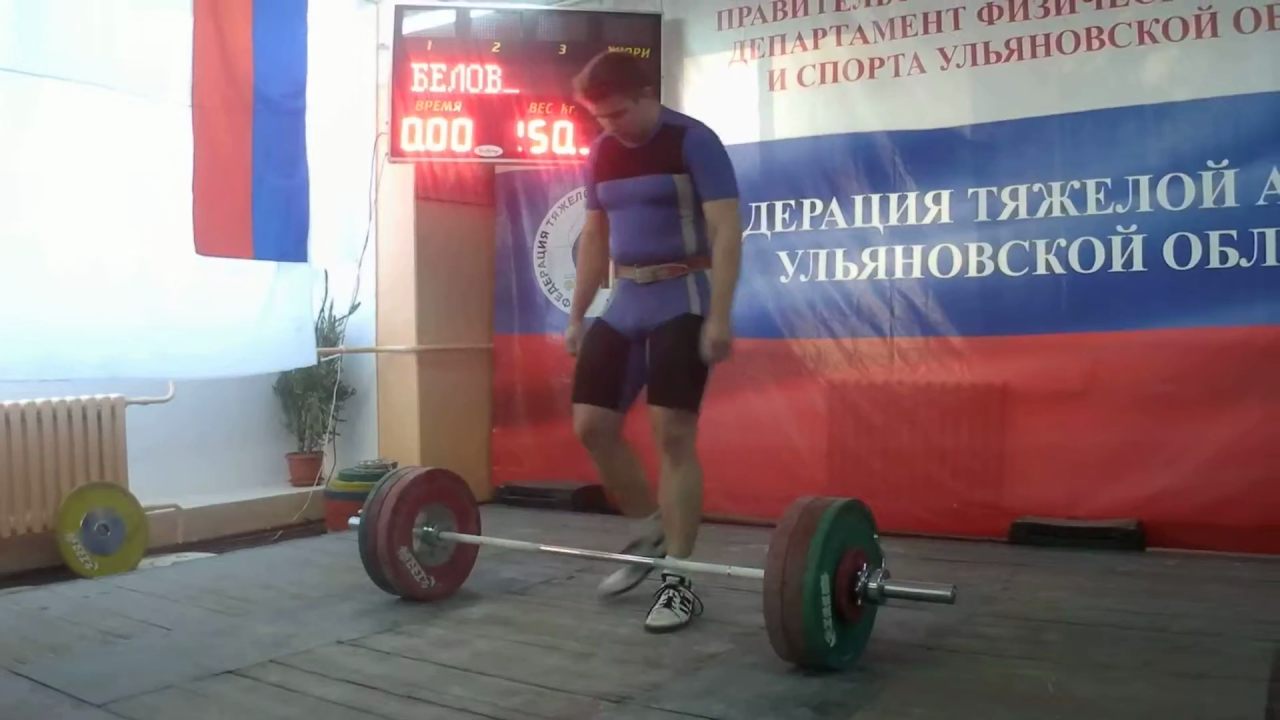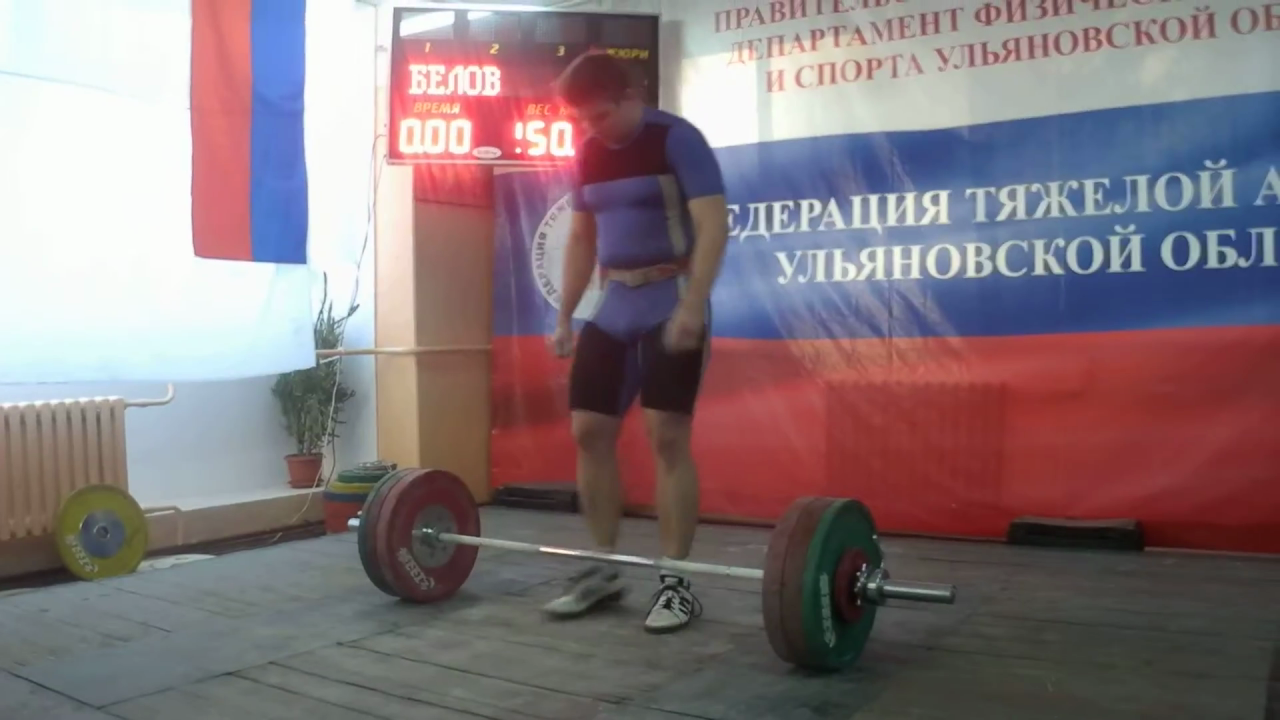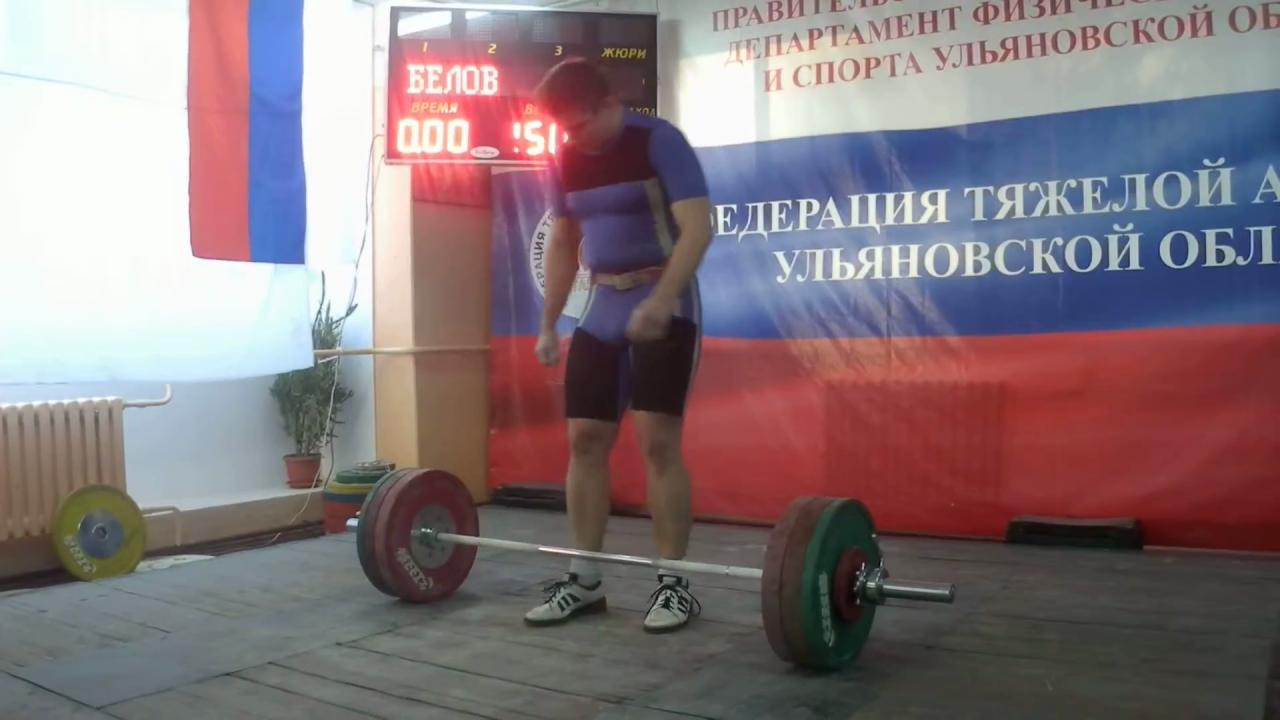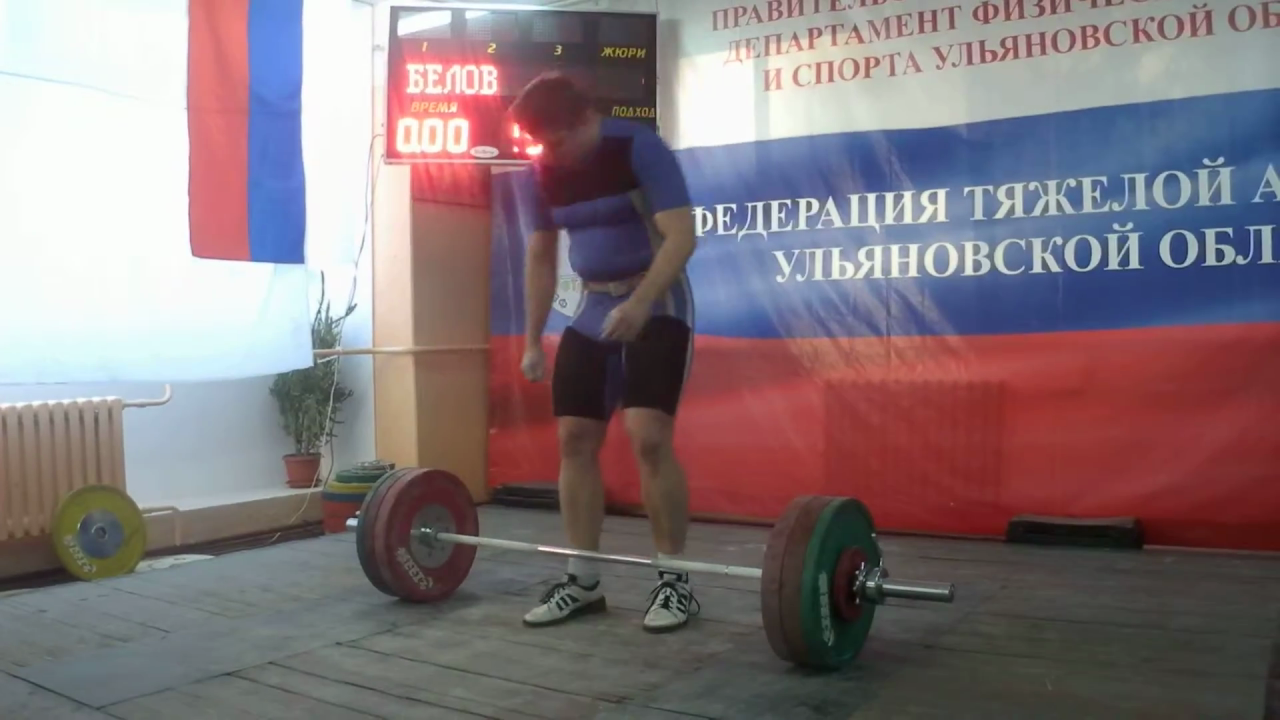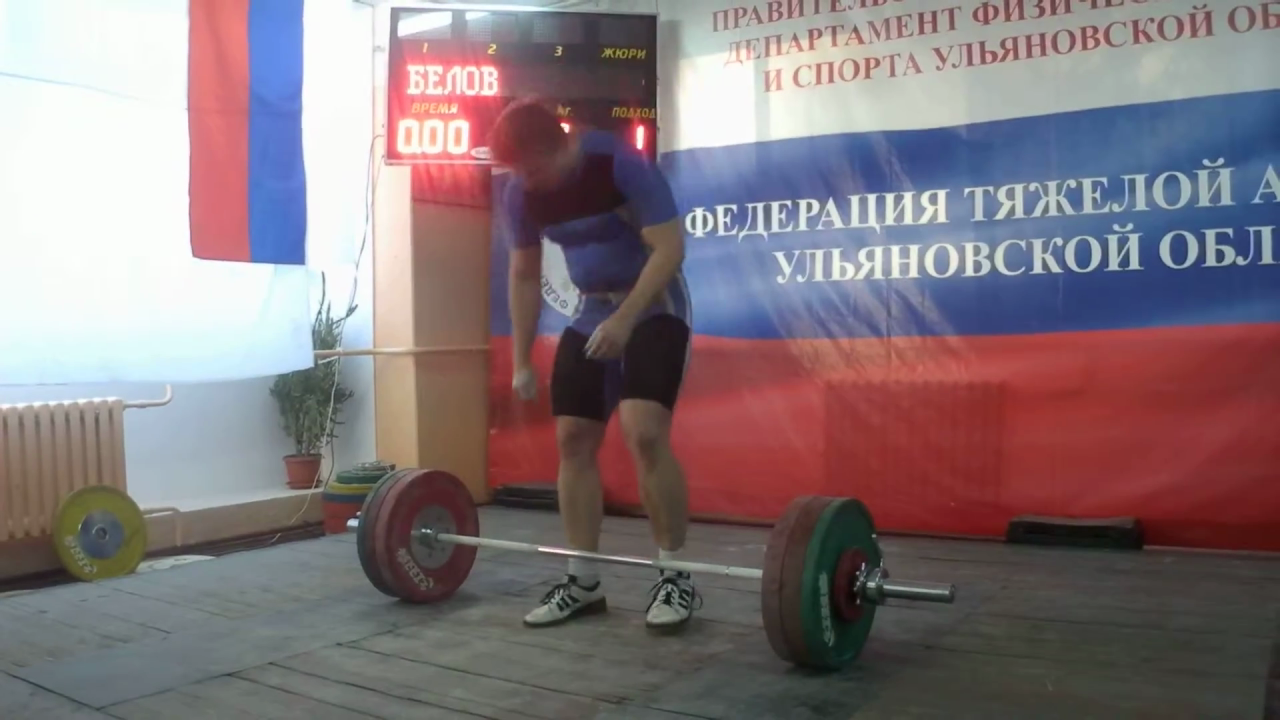
dt=0.1s
person 1, frame 1
left shoulder: (693, 142)
right shoulder: (601, 153)
left elbow: (727, 230)
left wrist: (721, 313)
right wrist: (577, 314)
left hip: (682, 301)
right hip: (623, 302)
left knee: (672, 436)
right knee: (591, 424)
left ankle: (677, 579)
right ankle: (647, 534)
person 1, frame 2
left shoulder: (677, 141)
right shoulder: (588, 155)
left elbow: (712, 227)
left wrist: (693, 305)
right wrist: (564, 317)
left hip: (669, 302)
right hip: (612, 304)
left knee: (667, 440)
right knee: (588, 432)
left ankle: (675, 581)
right ankle: (603, 567)
person 1, frame 3
left shoulder: (659, 141)
right shoulder: (565, 161)
left elbow: (699, 226)
right elbow: (563, 246)
left wrist: (661, 300)
right wrist: (548, 325)
left hip: (664, 305)
right hip: (601, 309)
left knee: (658, 443)
right knee: (585, 440)
left ankle: (673, 582)
right ankle: (584, 579)
person 1, frame 4
left shoulder: (640, 150)
right shoulder: (543, 174)
left elbow: (681, 237)
right elbow: (539, 259)
left wrist: (638, 304)
right wrist: (532, 340)
left hip: (655, 307)
right hip: (592, 310)
left knee: (648, 440)
right knee: (574, 440)
left ankle: (674, 579)
right ankle: (583, 580)
person 1, frame 5
left shoulder: (620, 163)
right shoulder: (522, 192)
left elbow: (670, 247)
right elbow: (524, 277)
left wrist: (626, 320)
right wrist: (522, 361)
left hip: (654, 306)
right hip: (592, 312)
left knee: (645, 432)
right knee: (573, 439)
left ankle: (674, 574)
right ankle: (582, 582)
